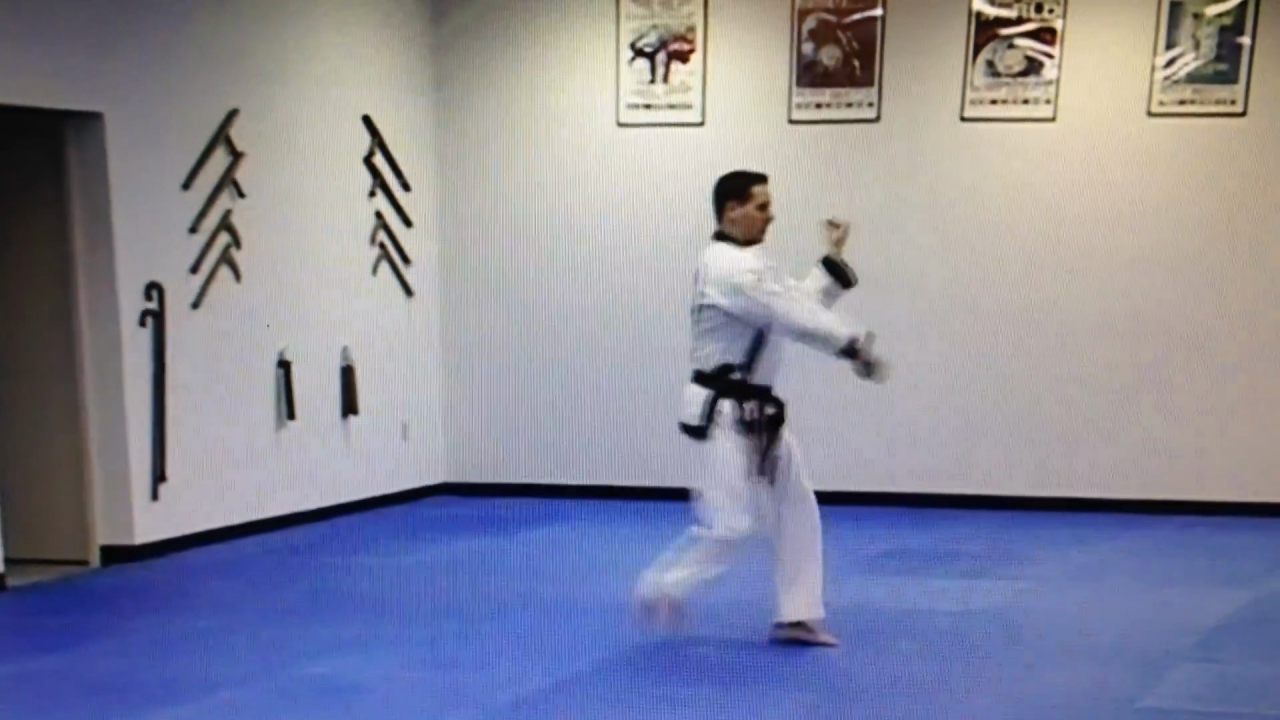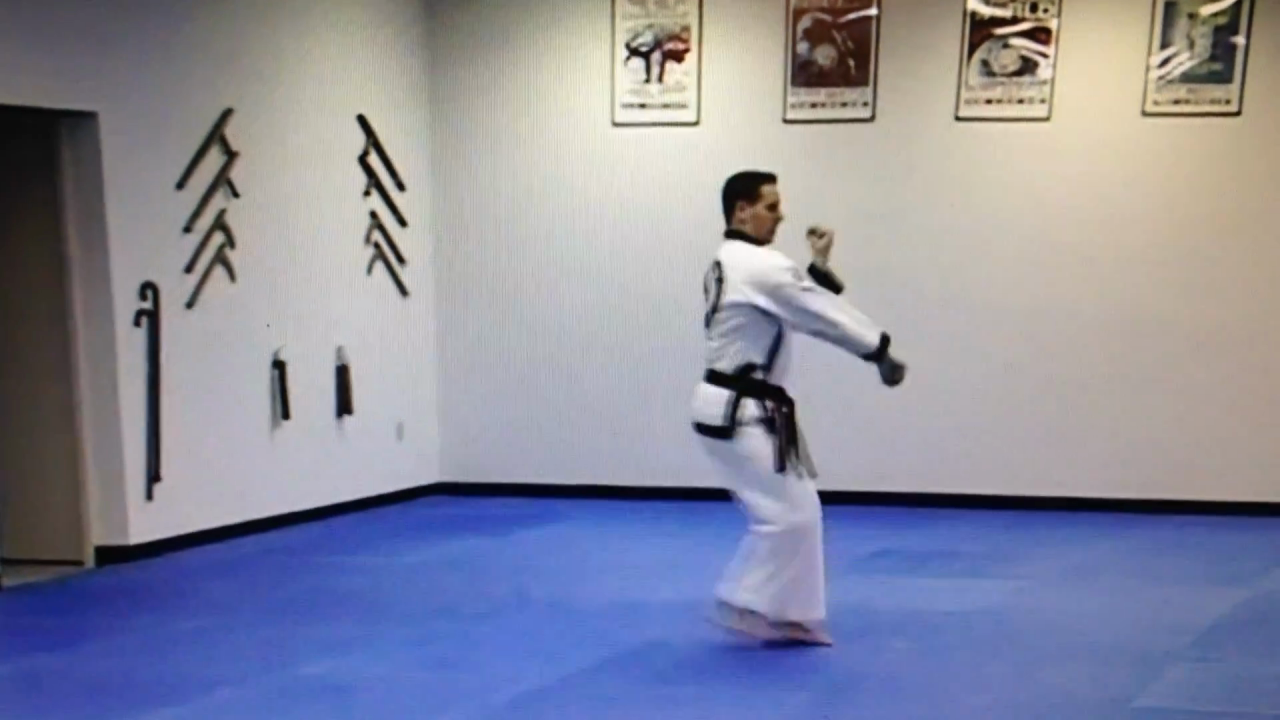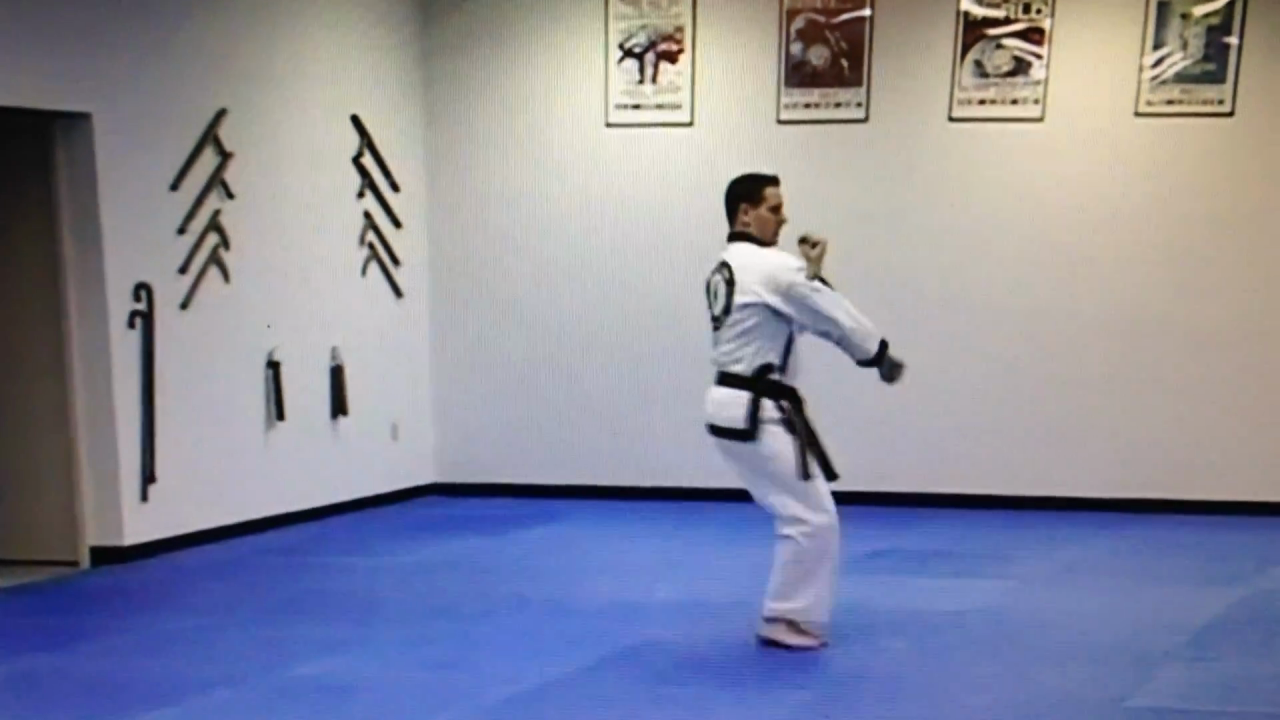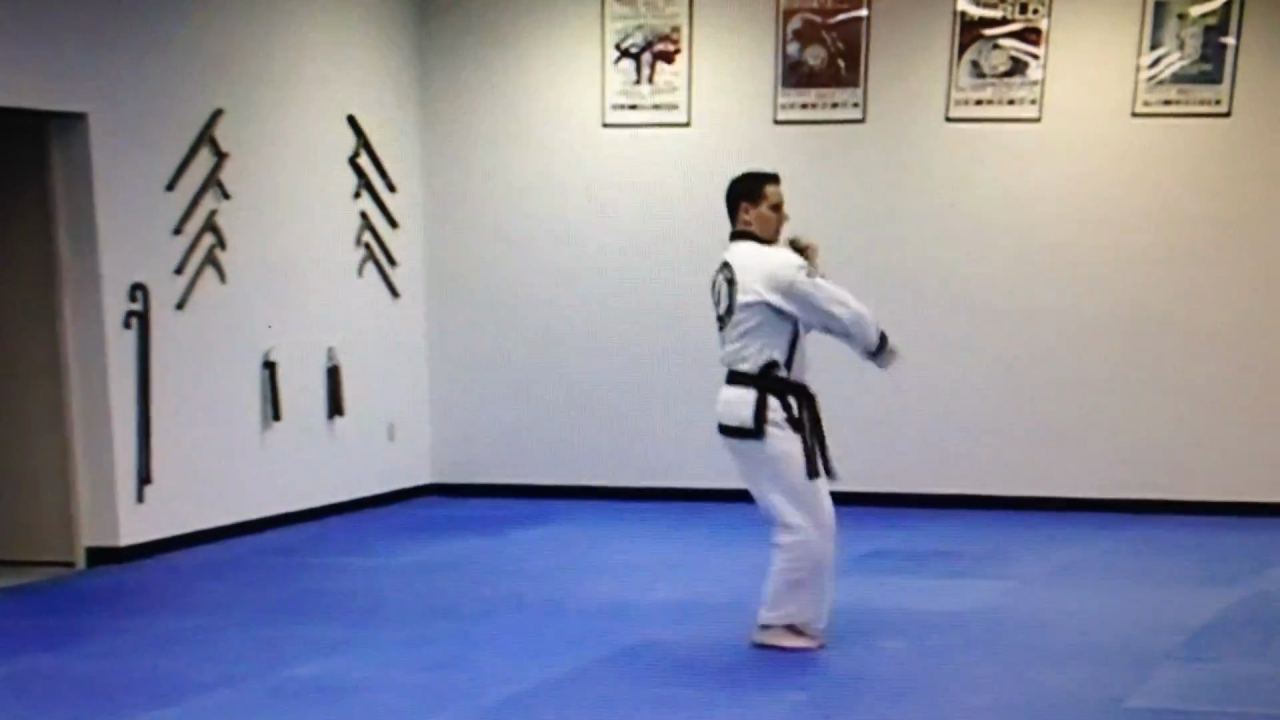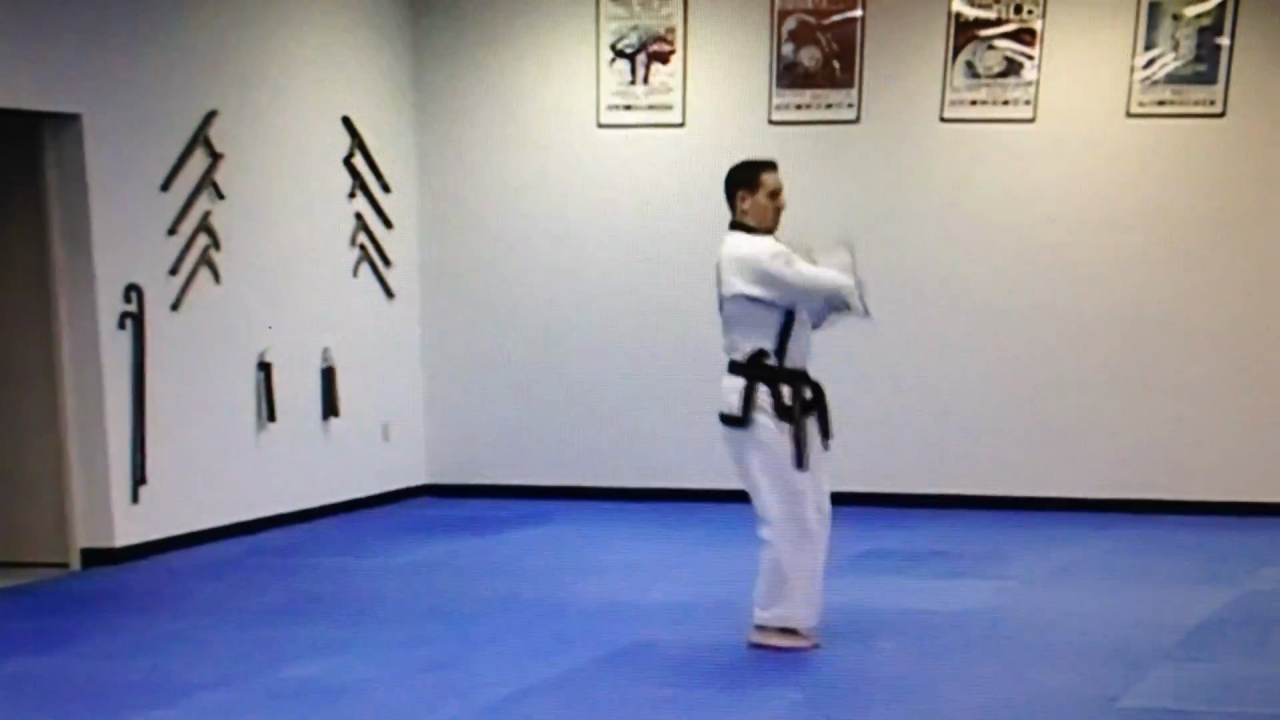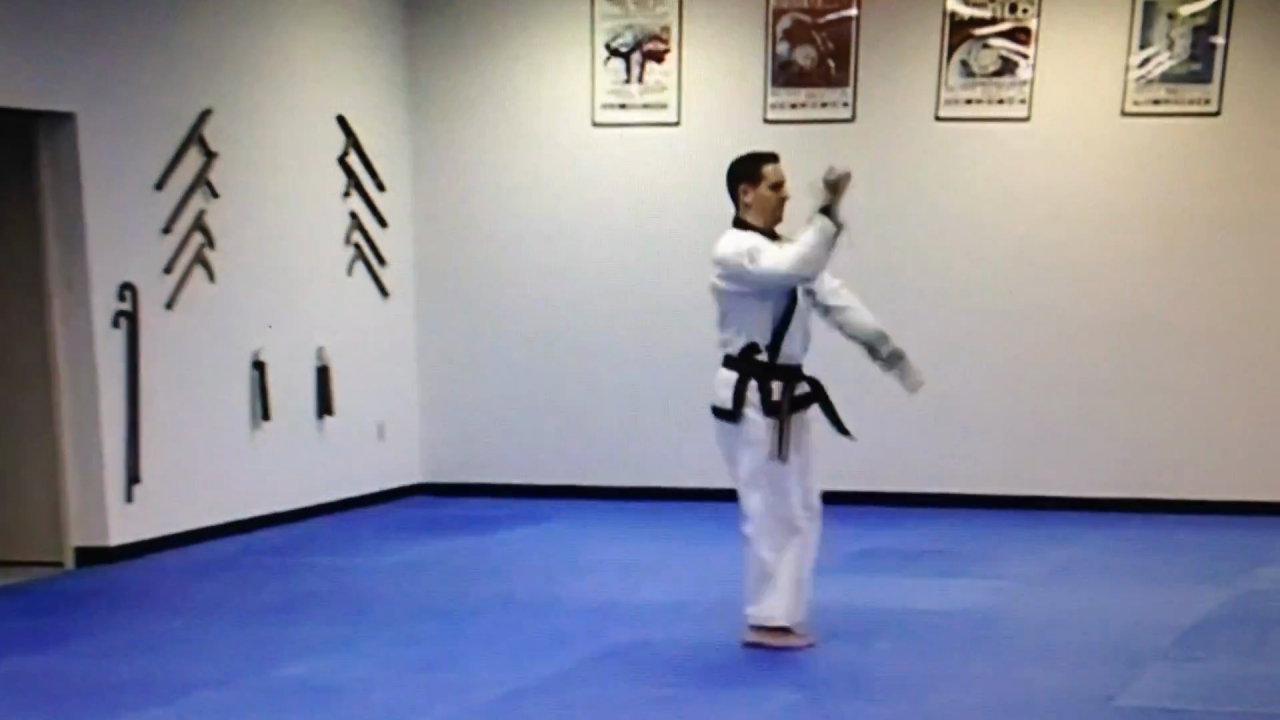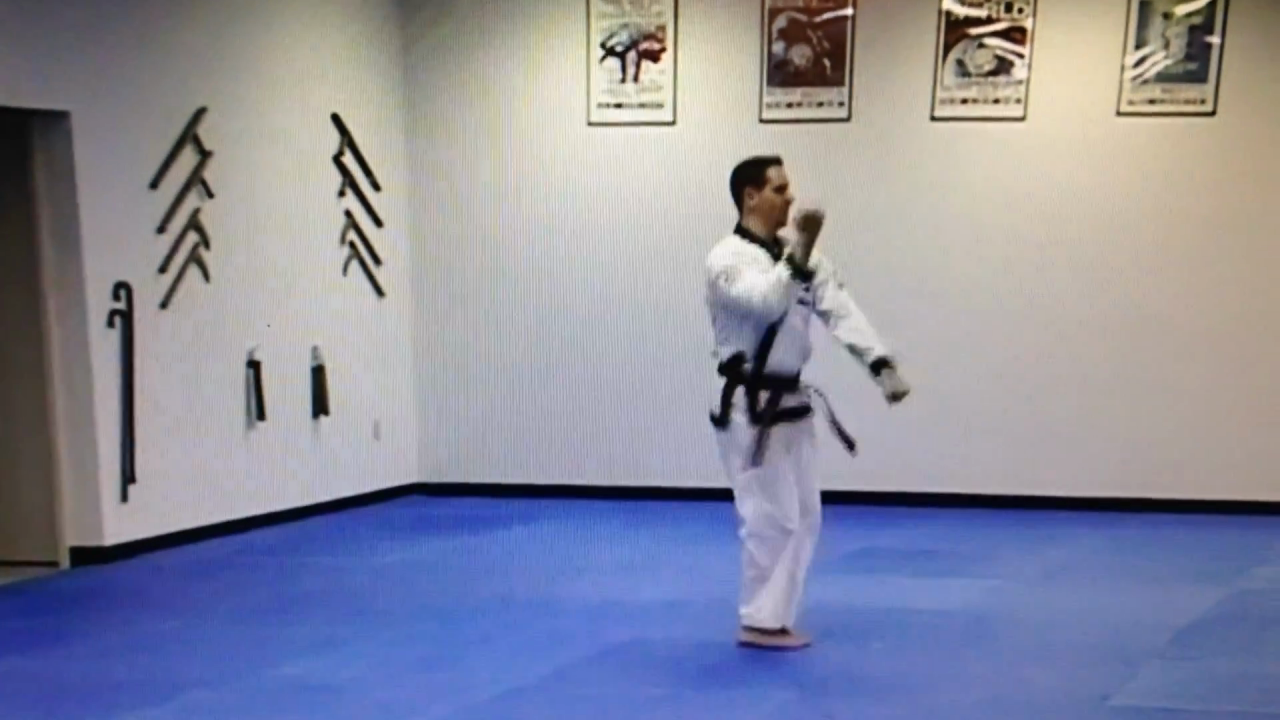
dt=0.1s
person 1, frame 1
left shoulder: (741, 263)
right shoulder: (730, 267)
left elbow: (806, 302)
right elbow: (794, 315)
left wrist: (834, 258)
right wrist: (855, 344)
left hip: (754, 410)
right hip: (722, 413)
left knee: (796, 511)
right knee: (731, 523)
left ankle: (796, 618)
right ankle: (662, 590)
person 1, frame 2
left shoulder: (733, 264)
right shoulder: (757, 266)
left elbow: (812, 310)
right elbow: (823, 314)
left wrist: (819, 266)
right wrist: (882, 351)
left hip: (754, 408)
right hip: (738, 413)
left knee: (802, 514)
right knee: (791, 517)
left ankle: (794, 616)
right ankle: (742, 604)
person 1, frame 3
left shoulder: (728, 269)
right shoulder: (771, 266)
right elbow: (835, 317)
left wrist: (811, 272)
right wrist: (880, 354)
left hip: (750, 408)
right hip: (756, 414)
left knee: (808, 516)
right knee: (813, 519)
left ankle: (797, 617)
right ankle: (781, 618)
person 1, frame 4
left shoulder: (735, 268)
right shoulder: (773, 264)
right elbow: (837, 311)
left wrist: (805, 272)
right wrist: (878, 343)
left hip: (756, 407)
right hip: (763, 413)
left knee: (807, 521)
right knee: (808, 526)
left ankle: (794, 618)
right ankle: (777, 622)
person 1, frame 5
left shoulder: (762, 253)
right shoulder: (746, 254)
left elbow: (805, 305)
right elbow: (824, 289)
left wrist: (843, 295)
right wrist: (850, 288)
left hip: (781, 398)
right hip: (762, 403)
left knee: (809, 512)
right knee: (791, 517)
left ankle: (787, 616)
right ankle: (773, 622)
person 1, frame 6
left shoulder: (781, 249)
right shoulder: (733, 252)
left elbow: (834, 299)
right elbow: (792, 269)
left wrist: (885, 348)
right wrist: (829, 213)
left hip: (783, 393)
right hip: (752, 397)
left knee: (801, 510)
right knee: (773, 512)
left ankle: (780, 614)
right ankle: (766, 621)
person 1, frame 7
left shoulder: (801, 253)
right shoulder: (726, 258)
left elbow: (841, 312)
right elbow: (766, 303)
left wrist: (883, 366)
right wrist: (799, 253)
left hip: (789, 402)
right hip: (747, 406)
left knee: (803, 516)
right knee: (772, 518)
left ankle: (774, 616)
right ankle: (761, 620)
